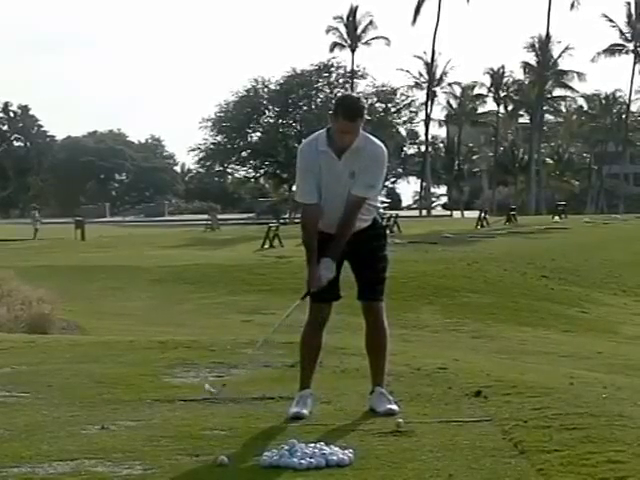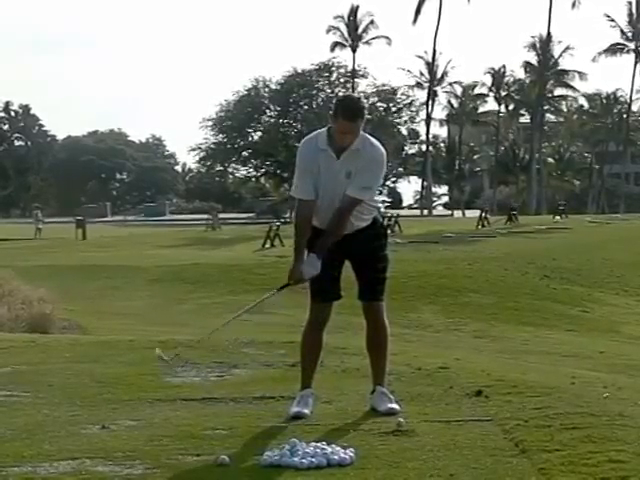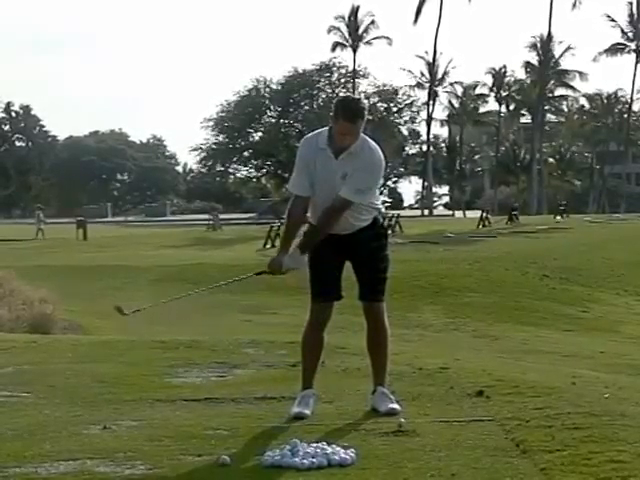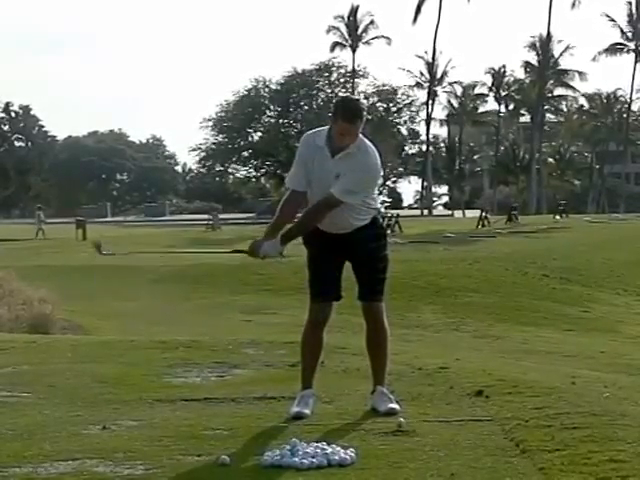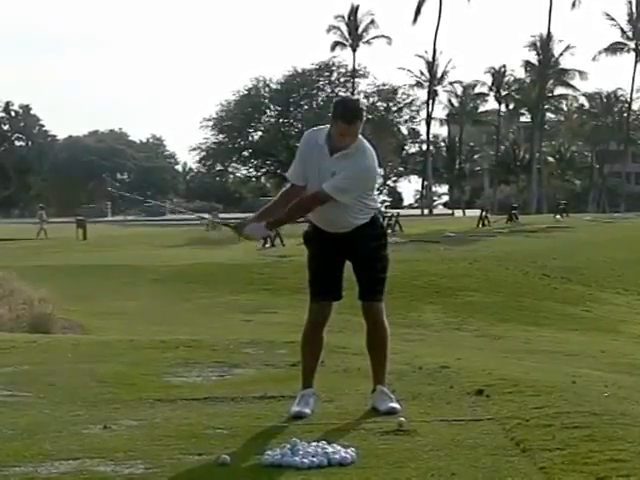
dt=0.5s
person 1, frame 1
left shoulder: (375, 152)
right shoulder: (309, 150)
left elbow: (353, 209)
right elbow: (309, 211)
left wrist: (331, 259)
right wrist: (312, 263)
left hip: (365, 234)
right hip: (323, 234)
left knee: (374, 311)
right knee: (317, 315)
left ankle: (378, 390)
right ankle: (304, 392)
person 1, frame 2
left shoulder: (374, 154)
right shoulder: (309, 148)
left elbow: (346, 208)
right elbow: (304, 206)
left wrist: (317, 255)
right wrist: (298, 258)
left hip: (365, 233)
right hip: (321, 233)
left knee: (375, 311)
right knee: (318, 314)
left ankle: (380, 390)
right ankle: (305, 392)
person 1, frame 3
left shoulder: (371, 157)
right shoulder: (309, 146)
left elbow: (336, 210)
right elbow: (300, 202)
left wrist: (300, 251)
right wrist: (283, 249)
left hip: (366, 234)
right hip: (324, 236)
left knee: (375, 312)
right knee: (318, 315)
left ankle: (380, 390)
right ankle: (306, 391)
person 1, frame 4
left shoulder: (367, 160)
right shoulder: (309, 142)
left elbow: (323, 207)
right elbow: (296, 195)
left wrist: (282, 242)
right wrist: (268, 235)
left hip: (364, 234)
right hip: (323, 235)
left knee: (374, 312)
right knee: (318, 314)
left ankle: (380, 390)
right ankle: (306, 391)
person 1, frame 5
left shoulder: (364, 162)
right shoulder: (311, 139)
left elbow: (311, 201)
right elbow: (295, 188)
left wrist: (267, 227)
right wrist: (258, 217)
left hip: (364, 234)
right hip: (323, 235)
left knee: (374, 312)
right knee: (317, 314)
left ankle: (380, 389)
right ankle: (306, 391)
